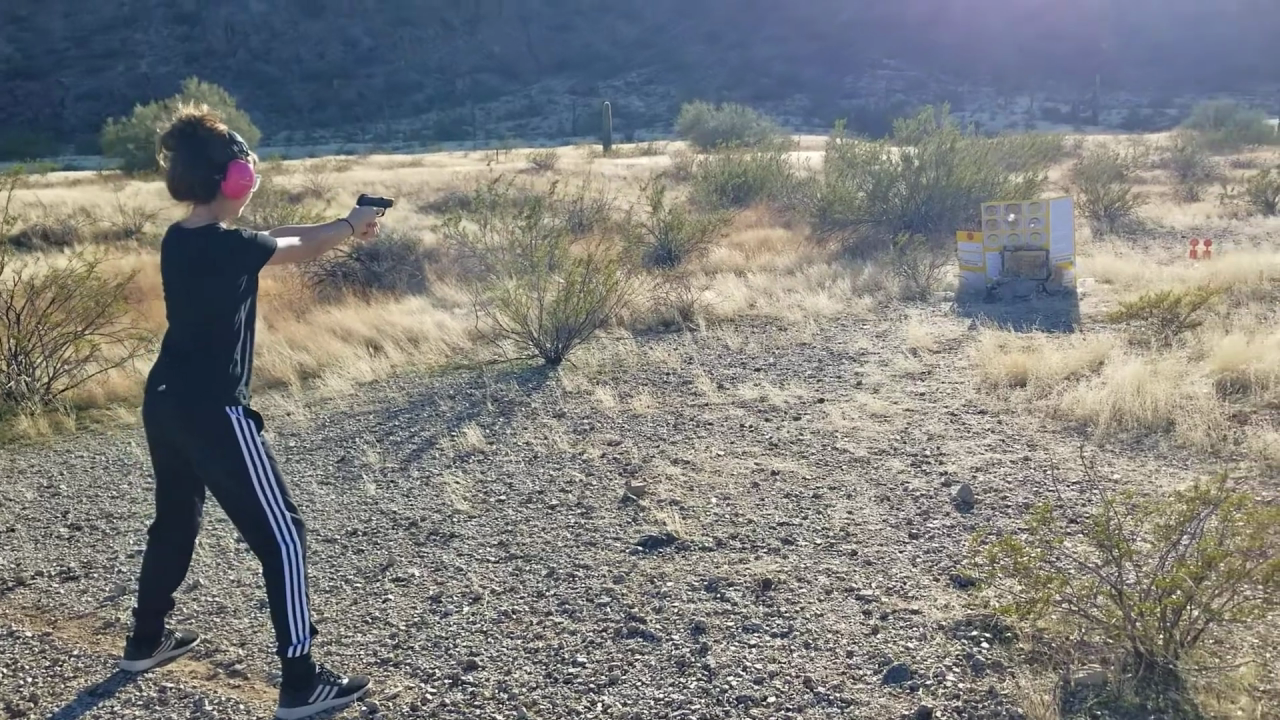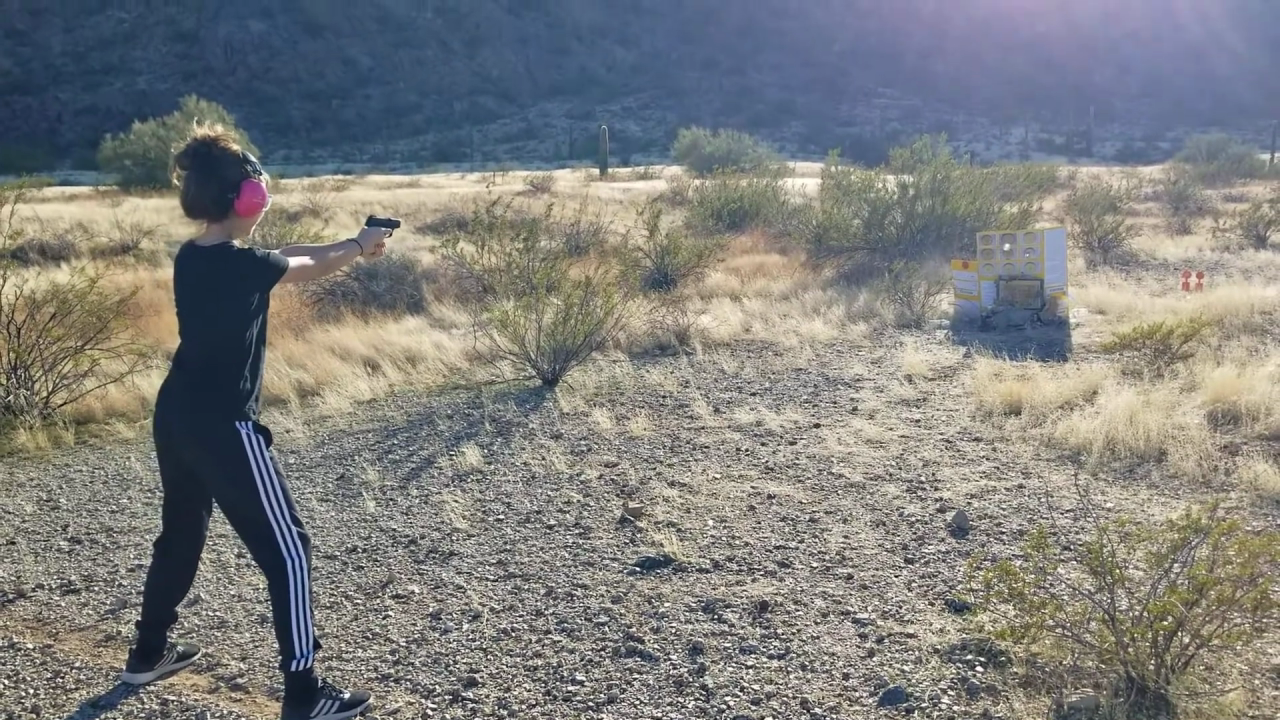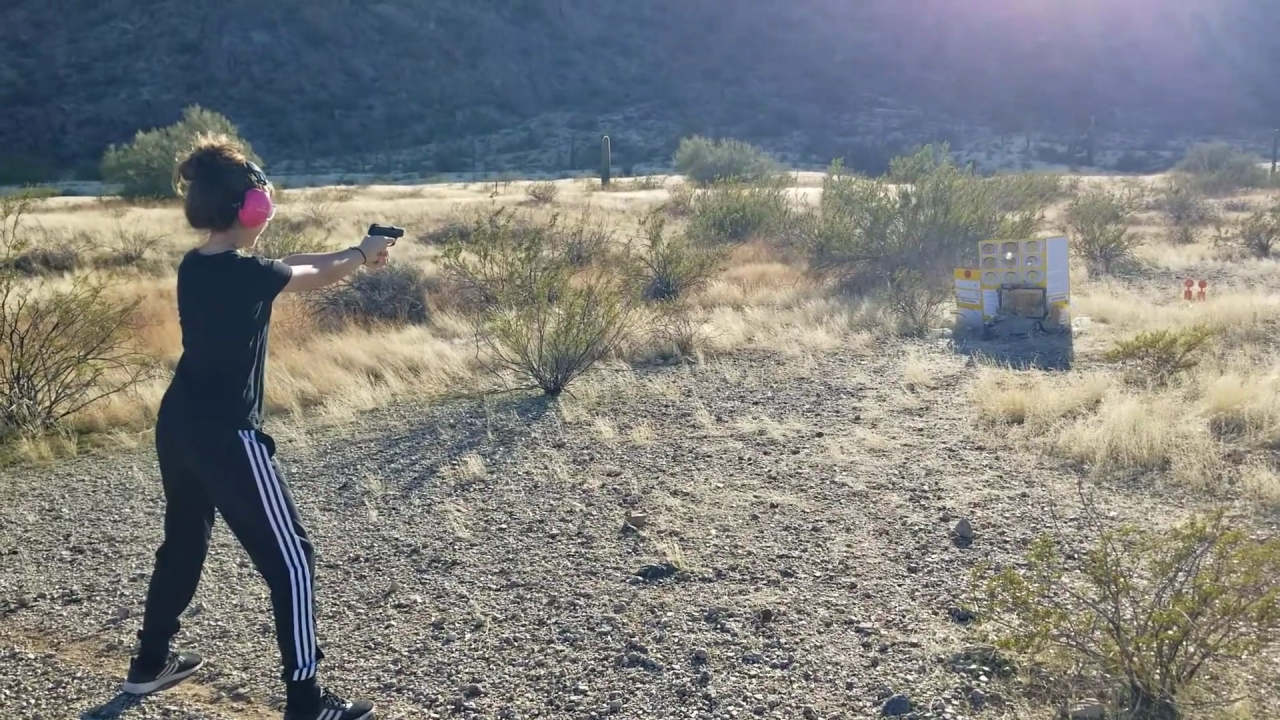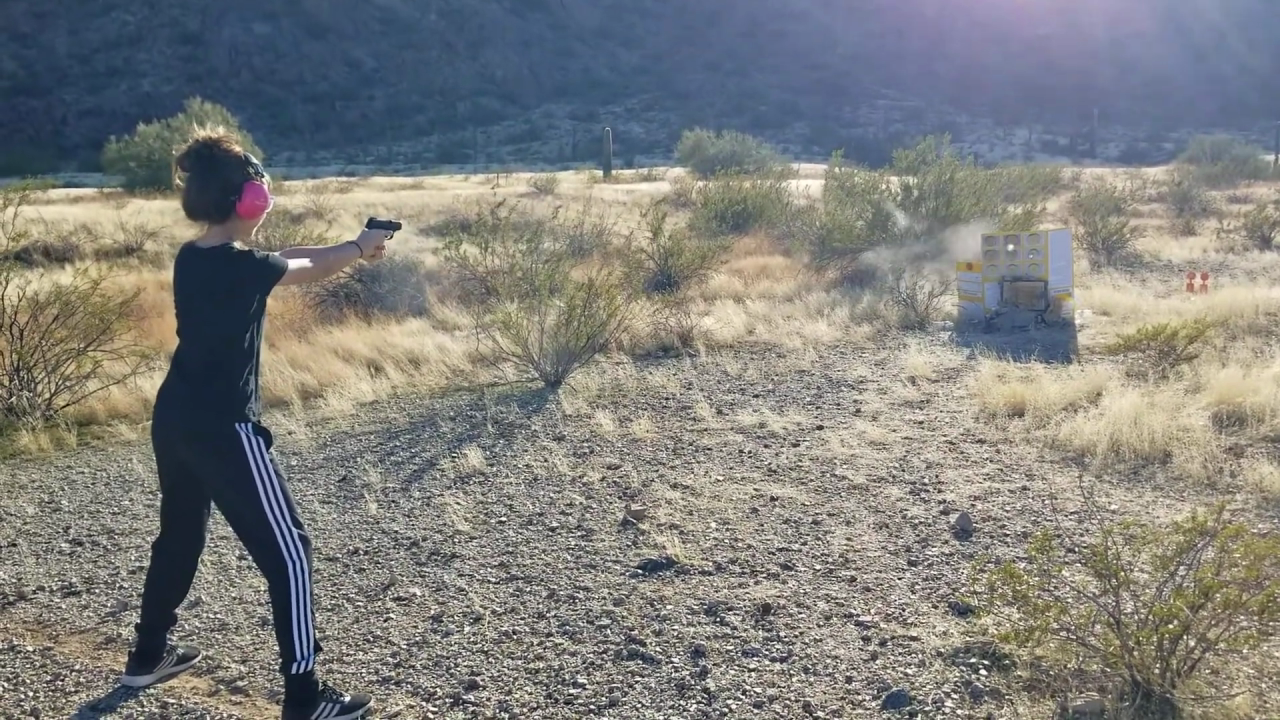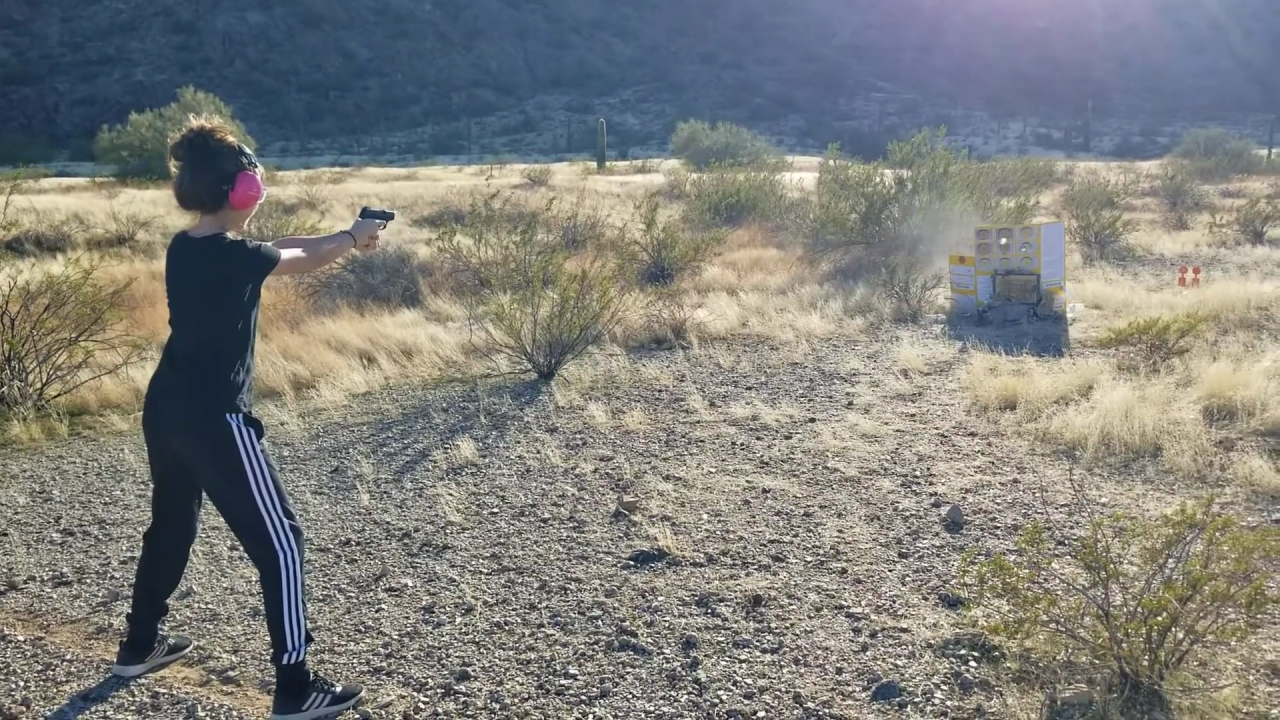
dt=1s
person 1, frame 1
left shoulder: (179, 239)
right shoulder: (229, 246)
left elbow: (279, 236)
right elbow: (301, 247)
left wrist: (340, 225)
right wrist: (350, 225)
left hip: (166, 402)
right hip: (213, 412)
left knee: (175, 518)
right knee: (282, 537)
left ankle: (145, 640)
person 1, frame 2
left shoulder: (190, 258)
right shoulder: (242, 266)
left elbow: (288, 256)
right elbow: (311, 267)
left wrist: (349, 244)
right wrist: (360, 246)
left hip: (176, 417)
right hip: (223, 427)
left knee: (180, 533)
right knee: (287, 552)
left ankle: (148, 653)
person 1, frame 3
left shoulder: (194, 267)
right shoulder: (245, 274)
left elbow: (291, 265)
right elbow: (315, 276)
left wrist: (353, 253)
right wrist: (363, 255)
left hip: (178, 426)
right hip: (226, 437)
left knee: (183, 541)
right knee: (290, 562)
left ankle: (150, 663)
person 1, frame 4
left shoulder: (191, 258)
right shoulder: (241, 267)
left elbow: (287, 257)
right elbow: (309, 269)
left wrist: (348, 246)
right wrist: (360, 248)
left hip: (175, 419)
right hip: (224, 430)
left knee: (179, 535)
right knee: (287, 554)
left ankle: (148, 655)
person 1, frame 5
left shoulder: (183, 248)
right shoulder: (233, 256)
left elbow: (280, 248)
right elbow: (302, 259)
left wrist: (341, 237)
right wrist: (354, 238)
left hip: (166, 409)
right hip: (215, 420)
left knee: (171, 524)
right knee: (279, 544)
left ankle: (139, 645)
